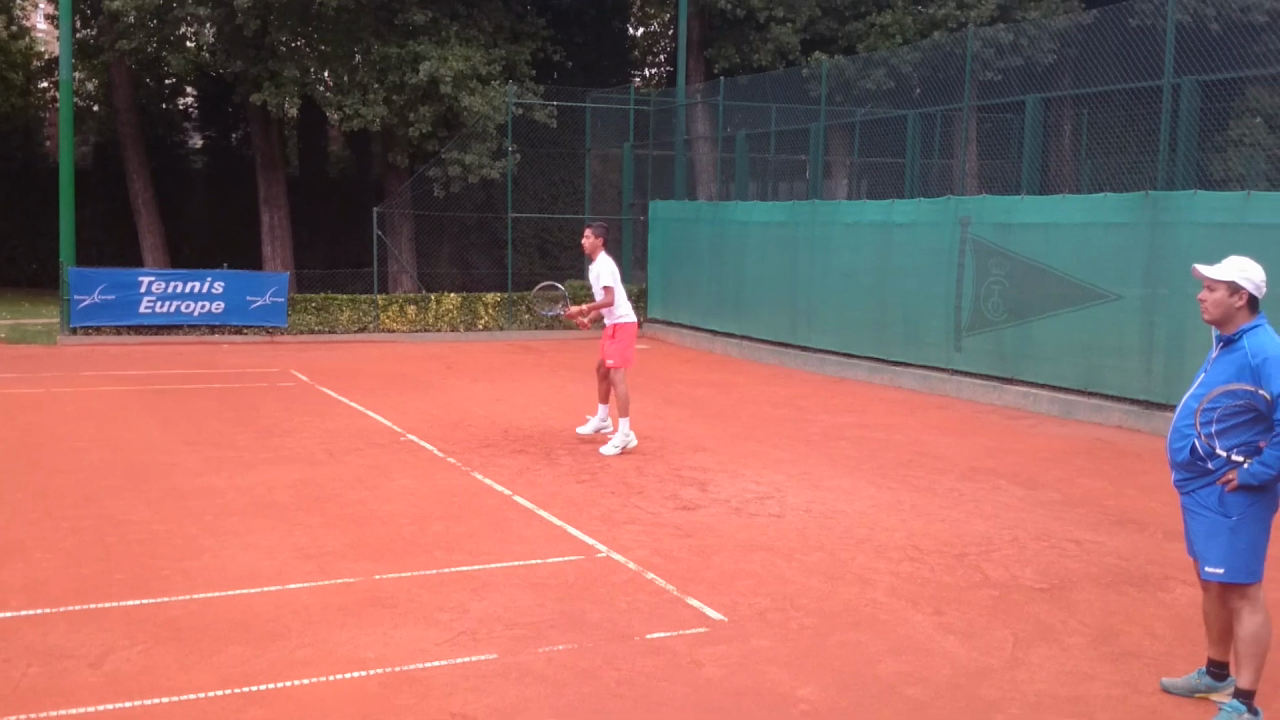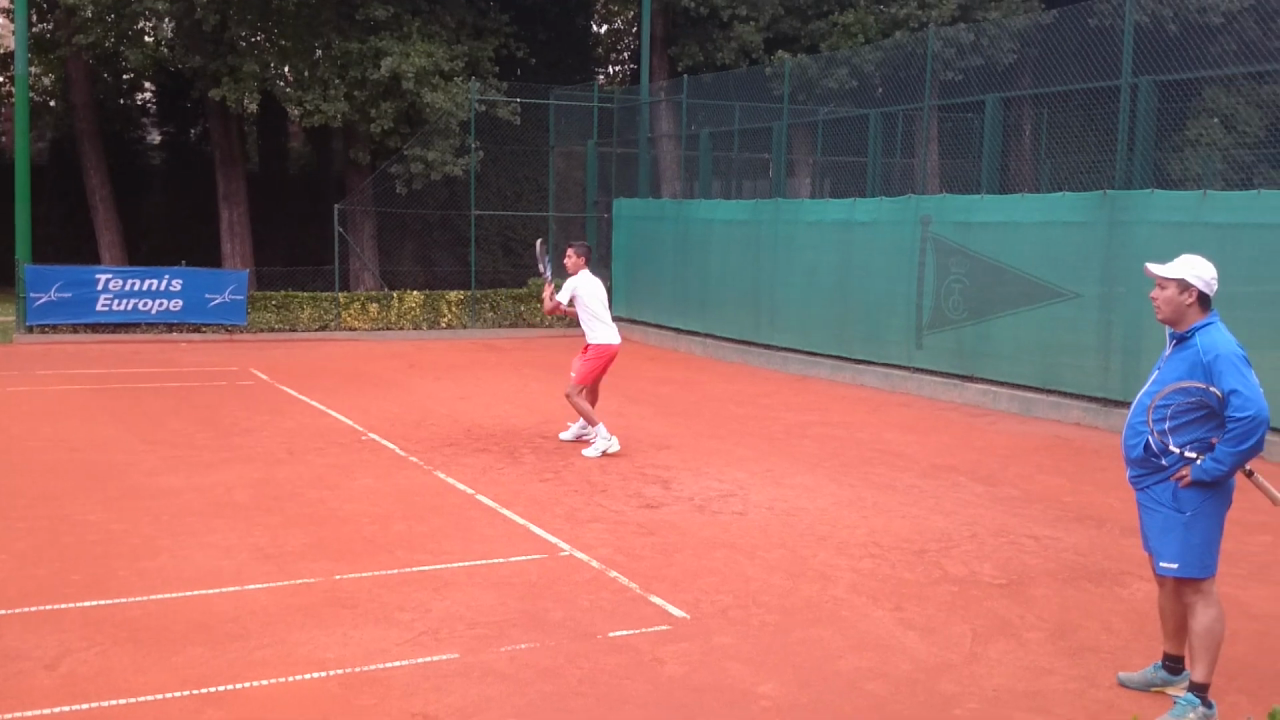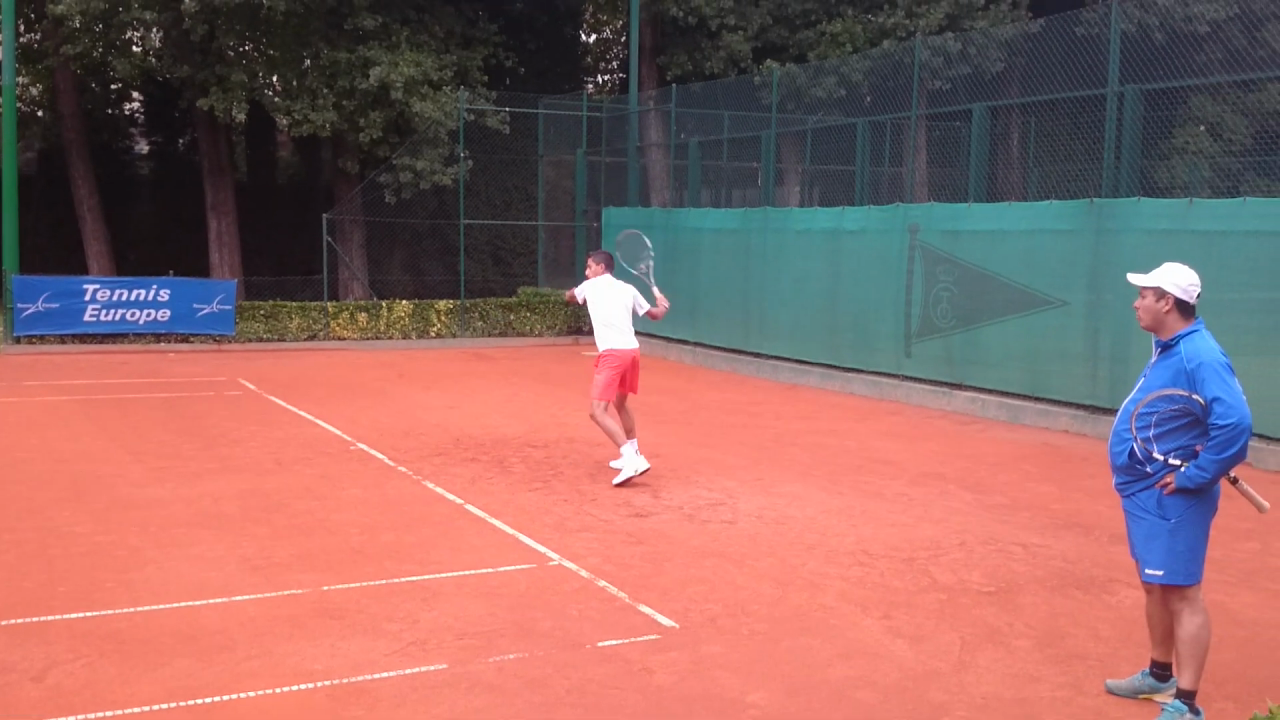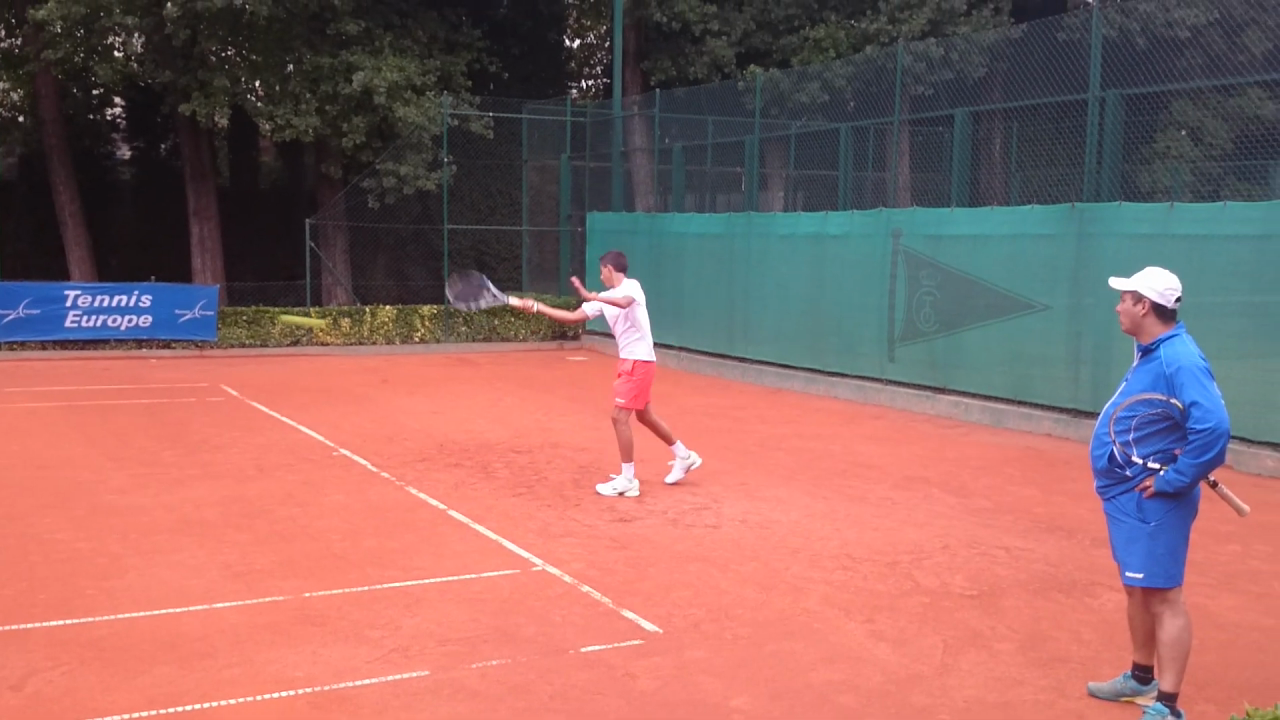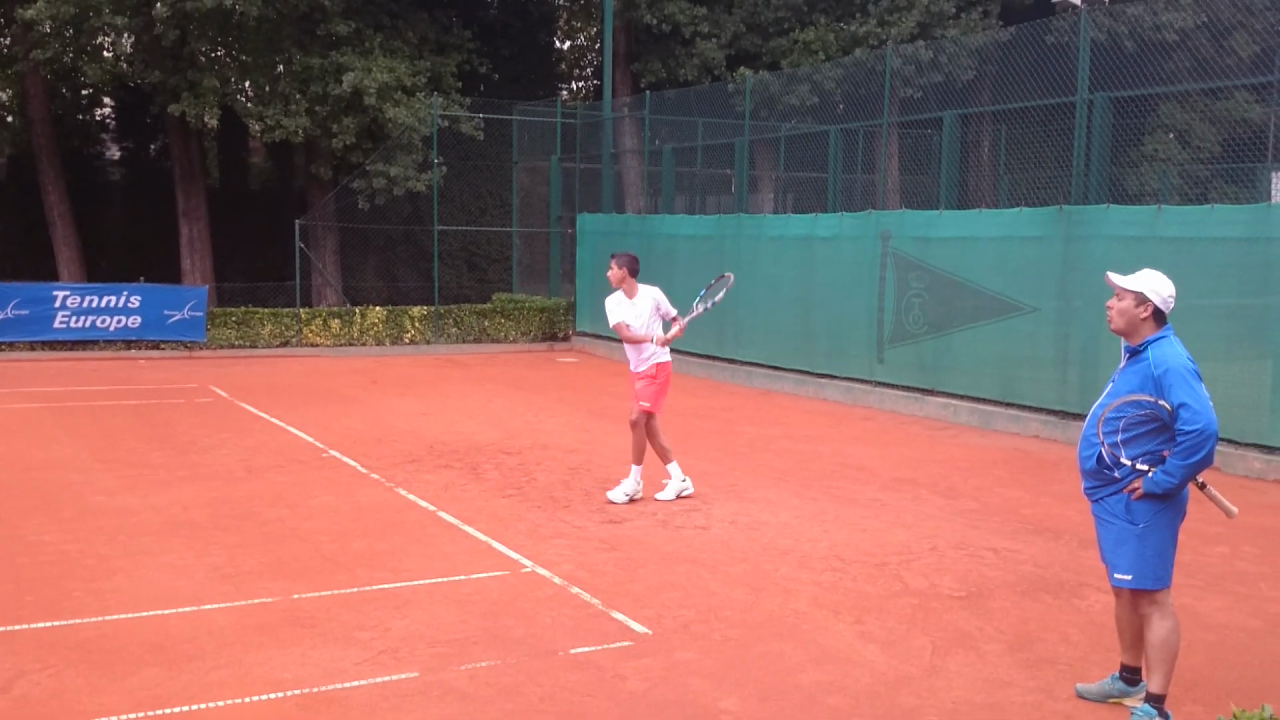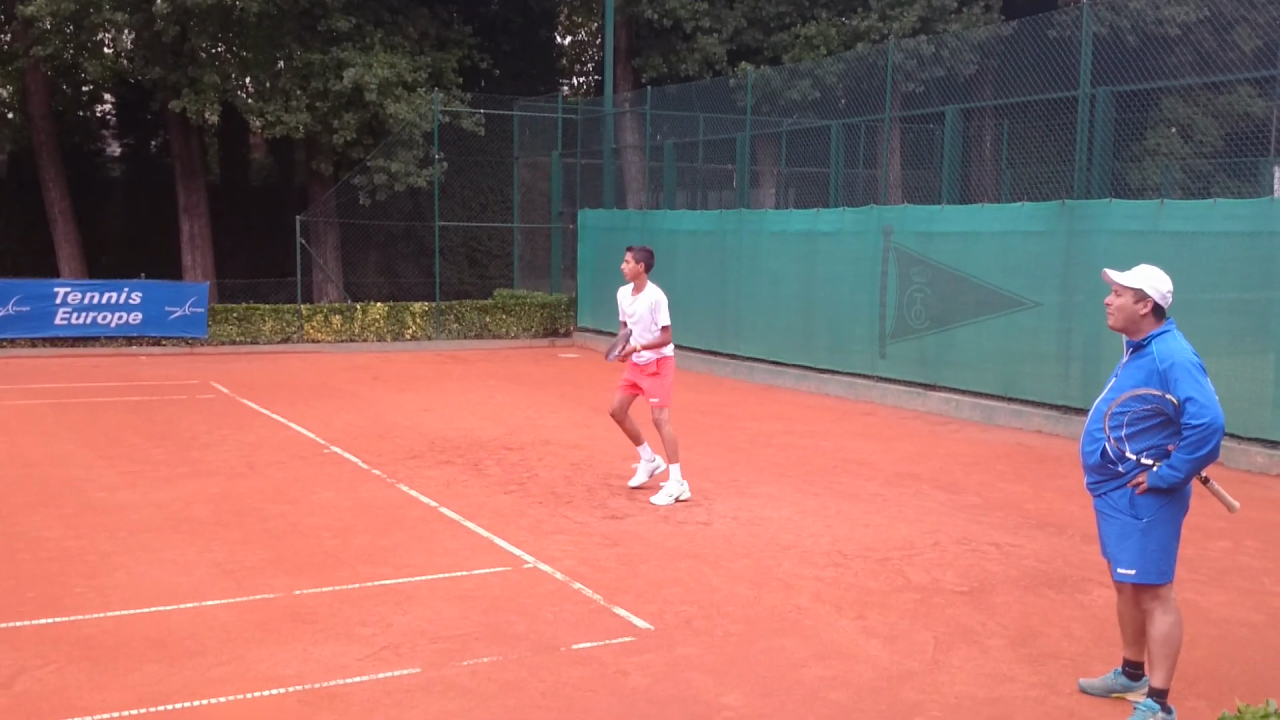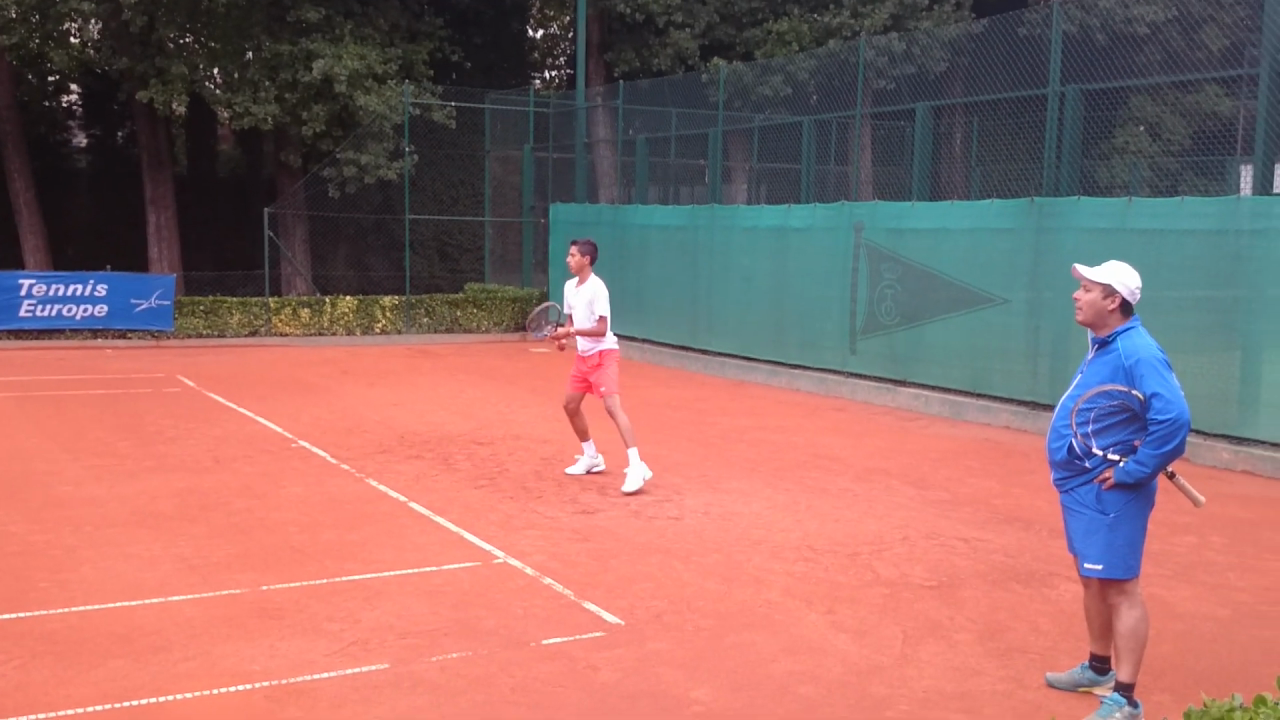
dt=0.4s
person 1, frame 1
right shoulder: (1225, 345)
left hip: (1229, 497)
right hip: (1202, 489)
left knee: (1240, 593)
right knee: (1212, 586)
right ankle: (1216, 674)
person 1, frame 2
left shoulder: (1216, 348)
right shoulder: (1179, 342)
left elbow: (1252, 416)
left wrist: (1209, 469)
left hip: (1185, 492)
right hip: (1157, 485)
left knee: (1195, 588)
right knee: (1168, 580)
right ankle: (1171, 669)
person 1, frame 3
left shoulder: (1199, 355)
right shoulder: (1166, 350)
left elbow: (1234, 423)
left wrist: (1193, 476)
left hip: (1170, 499)
right hip: (1144, 491)
left knee: (1181, 594)
right knee: (1155, 588)
right ankle: (1159, 675)
person 1, frame 4
left shoulder: (1179, 359)
right shoulder: (1150, 354)
left elbow: (1212, 428)
left wrist: (1172, 480)
left hip: (1151, 502)
right hip: (1127, 496)
left knee: (1163, 598)
right knee: (1137, 591)
right ankle: (1141, 678)
person 1, frame 5
left shoulder: (1167, 362)
right shoulder: (1136, 356)
left elbow: (1201, 429)
left wrist: (1161, 482)
left hip: (1139, 504)
right hip: (1114, 497)
left knee: (1151, 599)
right knee: (1125, 593)
right ankle: (1129, 680)
person 1, frame 6
left shoulder: (1172, 356)
right shoulder: (1137, 351)
left elbow: (1207, 424)
left wrist: (1165, 477)
left hip: (1141, 498)
right hip: (1115, 492)
left knee: (1153, 594)
right knee: (1126, 588)
right ankle: (1132, 674)
person 1, frame 7
left shoulder: (1136, 352)
right shoulder: (1102, 347)
left elbow: (1173, 418)
left wrist: (1132, 472)
left hip: (1107, 494)
right hip: (1081, 487)
left knee: (1118, 589)
right knee: (1092, 582)
right ankle: (1098, 669)
person 2, frame 1
left shoulder: (603, 265)
right shoulder: (595, 266)
left elbow: (609, 300)
left wrist: (581, 309)
right wrist: (589, 318)
left hip: (622, 324)
right hip: (614, 325)
left knee: (617, 377)
right knee: (602, 371)
left ankle: (624, 434)
right ankle: (602, 419)
person 2, frame 2
left shoulder: (574, 282)
right shoulder: (594, 282)
left elbow: (549, 309)
left wrist: (548, 295)
right wrist: (566, 310)
left hip: (600, 344)
right hip: (613, 342)
left knee: (572, 393)
right knee: (590, 385)
left ankle: (605, 438)
right ankle: (583, 426)
person 2, frame 3
left shoulder: (591, 286)
right shoulder: (628, 289)
left elbow: (569, 296)
right elbow: (655, 314)
left wrist: (582, 289)
right wrist: (662, 303)
left hip: (612, 353)
right hip: (631, 351)
left knee: (597, 412)
right knee: (620, 403)
left ankle: (632, 459)
right ankle: (630, 455)
person 2, frame 4
left shoulder: (632, 286)
right shoulder: (602, 299)
left elbow: (625, 301)
right elbow: (574, 317)
left wrist: (592, 296)
right wrist: (539, 308)
left hip: (638, 361)
right hip: (631, 362)
left knee: (619, 418)
right knee: (644, 415)
left ankle: (628, 480)
right ankle: (684, 455)
person 2, frame 5
left shoulder: (654, 295)
right shoulder: (612, 302)
left elbow: (678, 321)
right elbow: (625, 335)
left wrist: (675, 332)
right wrist: (652, 337)
left hip: (658, 366)
right hip: (638, 369)
left knee: (637, 421)
right knee: (648, 425)
left ankle: (634, 481)
right ankle: (679, 480)
person 2, frame 6
left shoulder: (656, 297)
right shoulder: (622, 293)
left elbow: (666, 338)
left wrist: (637, 347)
right wrist: (623, 350)
left hip: (658, 362)
right hip: (637, 363)
left knee: (660, 419)
right knee: (617, 411)
left ankle: (676, 482)
right ankle: (650, 459)
person 2, frame 7
left shoulder: (597, 288)
right shoulder: (569, 286)
left elbow: (601, 329)
left wrist: (570, 333)
right wrist: (563, 335)
left hip: (603, 353)
right hip: (584, 354)
left knee: (613, 407)
right knee: (570, 405)
left ankle: (637, 466)
right ankle: (591, 457)
